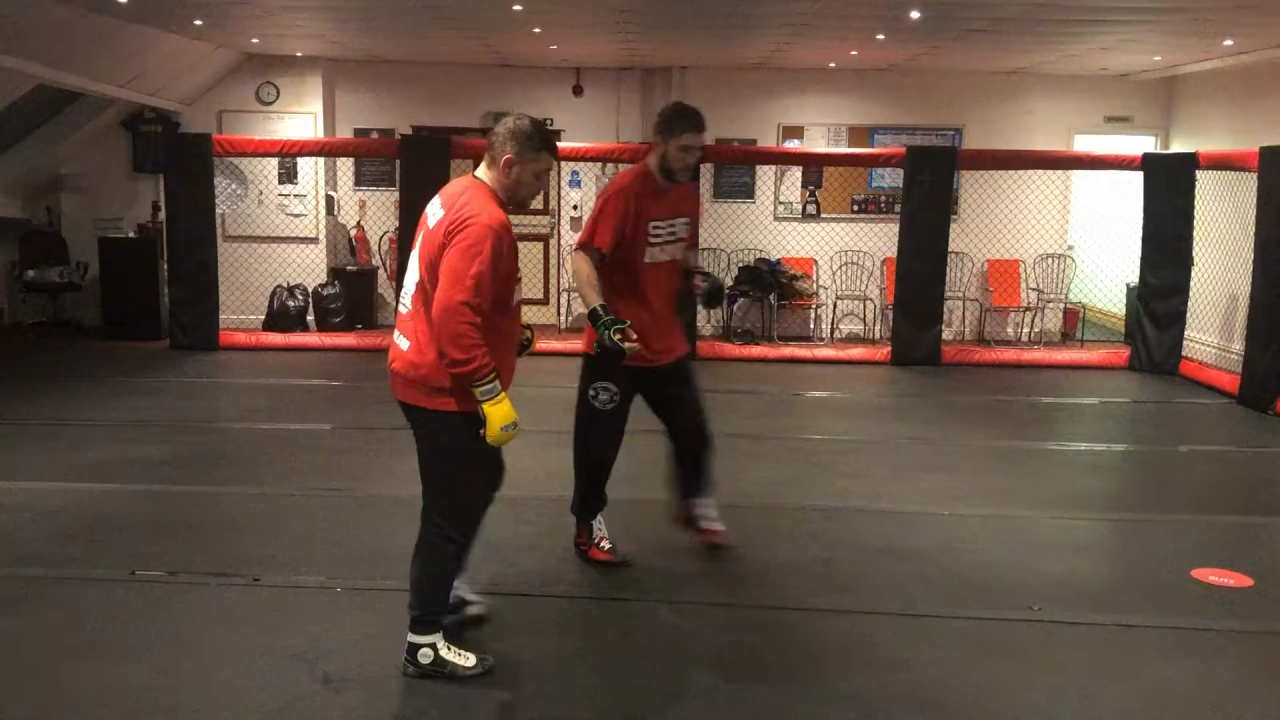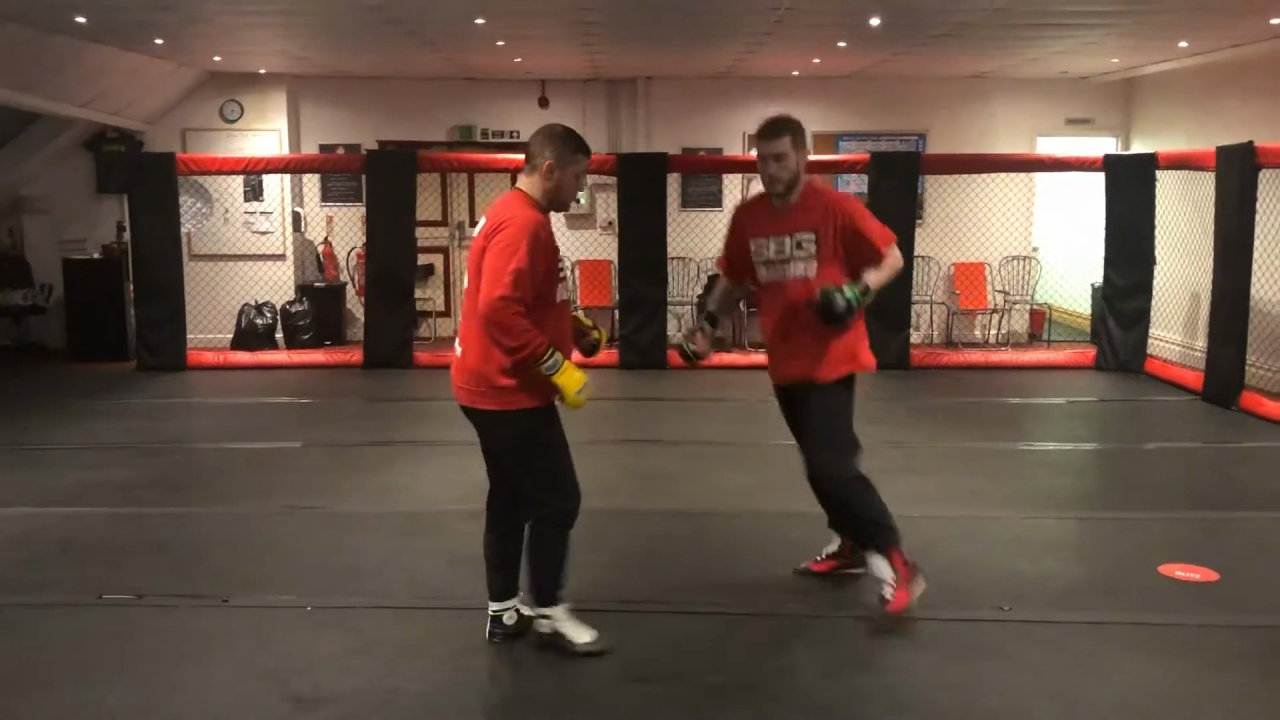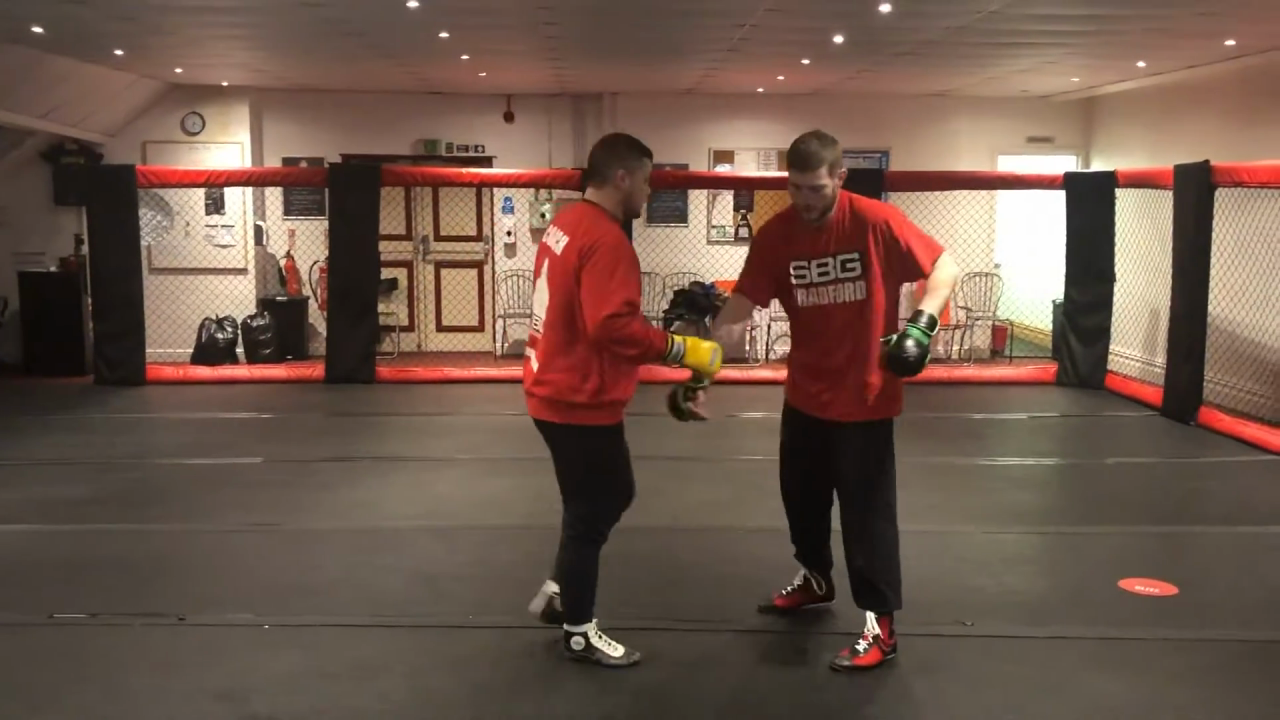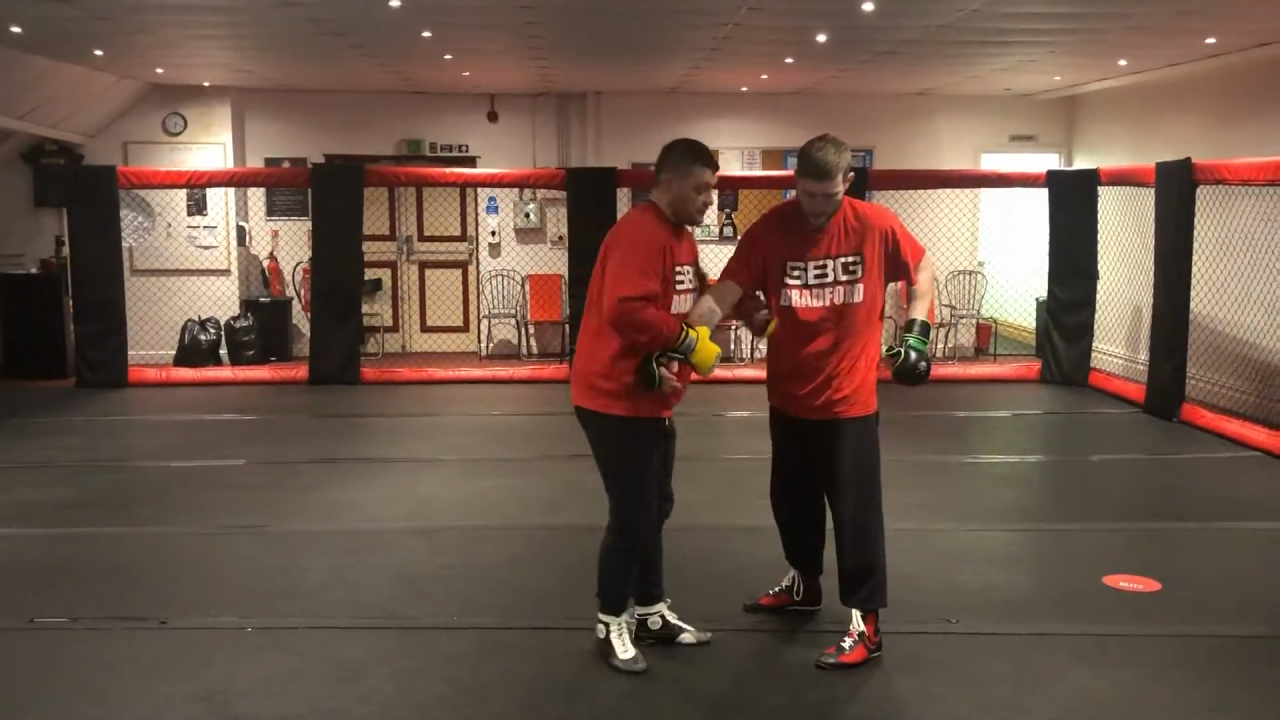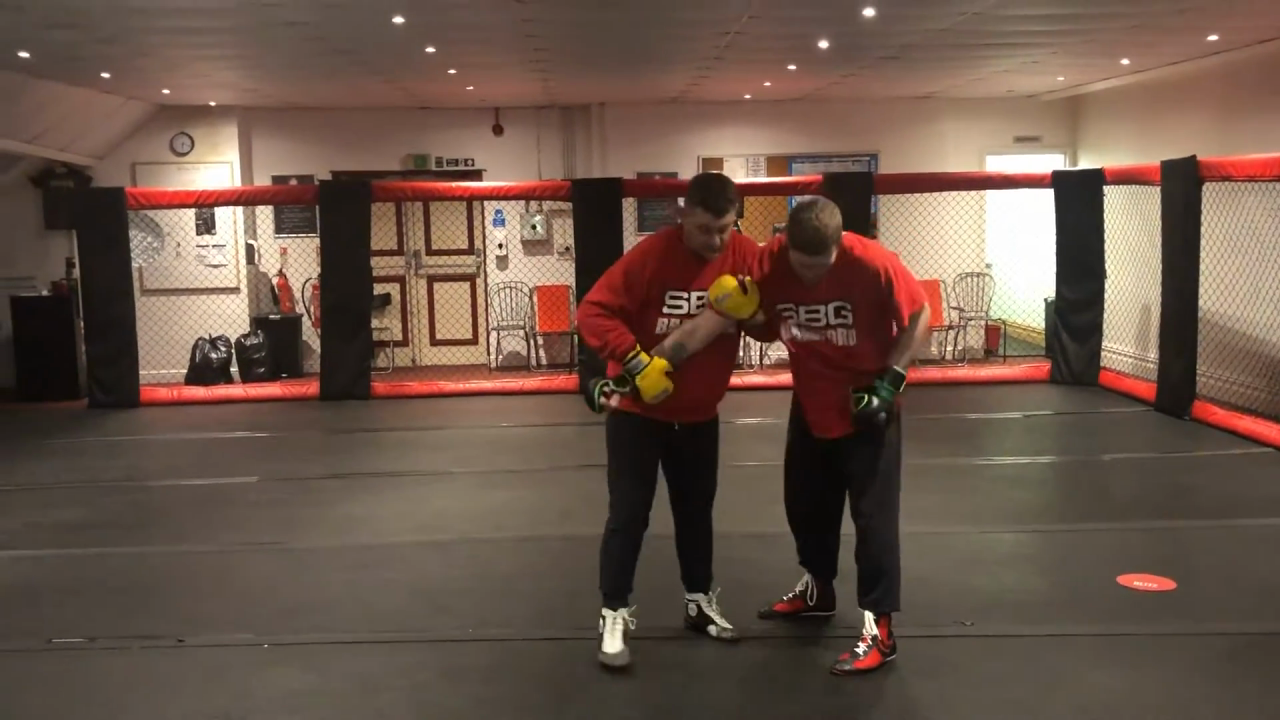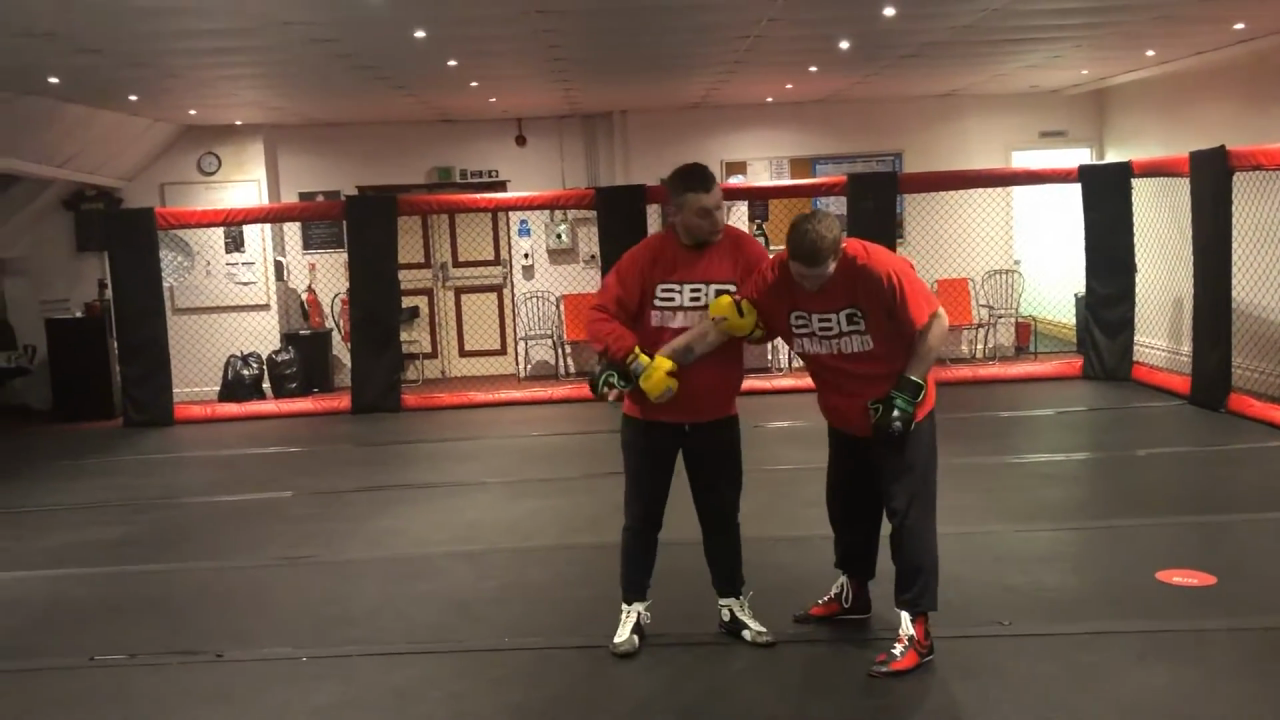
dt=0.7s
person 1, frame 1
left shoulder: (457, 194)
right shoulder: (484, 222)
right elbow: (456, 318)
left wrist: (509, 328)
right wrist: (493, 396)
left hip: (428, 374)
right hip: (445, 389)
left knee: (482, 480)
right knee: (453, 510)
left ankle: (441, 587)
right ankle: (424, 644)
person 1, frame 2
left shoulder: (515, 214)
right shoulder: (523, 224)
right elbow: (502, 310)
left wrist: (576, 327)
right wrist: (559, 368)
left hip: (493, 387)
right hip: (509, 392)
left knee: (510, 498)
right knee: (557, 501)
left ankle: (504, 610)
right ankle: (548, 613)
person 1, frame 3
left shoulder: (565, 222)
right shoulder: (606, 240)
right elbow: (613, 326)
right wrist: (684, 350)
left hip: (559, 390)
right hip: (581, 403)
left knee: (608, 498)
right knee: (589, 514)
left ankle: (560, 594)
right ankle: (577, 631)
person 1, frame 4
left shoulder: (678, 233)
right shoulder: (639, 235)
left elbow: (692, 293)
right elbow: (626, 310)
right wrist: (691, 342)
left hip: (655, 400)
right hip: (617, 401)
left knee: (655, 510)
right knee: (632, 518)
left ankle: (651, 614)
right ankle: (610, 623)
person 1, frame 5
left shoulder: (745, 254)
right shoulder: (651, 256)
right elbow: (594, 312)
right wrist: (639, 364)
left hip: (698, 414)
right hip: (638, 408)
left knee: (696, 512)
right knee: (628, 515)
left ankle: (699, 602)
right ankle: (614, 616)
person 1, frame 6
left shoulder: (743, 251)
right shoulder: (645, 257)
right elbow: (599, 317)
right wrist: (639, 364)
left hip: (716, 415)
right hip: (649, 413)
left knee: (722, 515)
right knee: (642, 517)
left ankle: (733, 606)
right ankle: (634, 609)
person 2, frame 1
left shoulder: (687, 192)
right shoulder: (624, 191)
right elbow: (583, 257)
left wrist: (695, 275)
right wrist: (603, 318)
left hip: (667, 343)
right hip: (616, 344)
left knee: (693, 431)
right knee: (599, 441)
left ankle: (696, 506)
right ankle: (589, 525)
person 2, frame 2
left shoulder: (836, 206)
right shoulder: (747, 216)
left elbow: (892, 255)
right elbow: (731, 279)
left wrist: (856, 292)
right wrist: (708, 323)
left hip: (831, 359)
right hip: (786, 364)
left knee: (832, 462)
right knee: (821, 461)
left ankle: (893, 563)
right ankle: (852, 543)
person 2, frame 3
left shoulder: (877, 221)
right shoulder: (775, 234)
left elbow: (944, 266)
right elbow: (739, 307)
left wrist: (920, 326)
left hip: (865, 399)
right hip: (804, 397)
left knee: (867, 511)
right knee: (800, 499)
left ankle: (880, 624)
right ankle: (816, 580)
person 2, frame 4
left shoulder: (878, 225)
right shoulder: (769, 230)
left elbow: (922, 272)
right elbow: (721, 296)
left wrist: (916, 332)
left hip: (850, 399)
right hip: (788, 396)
left knee: (855, 507)
right knee: (791, 497)
left ankle: (866, 623)
right ankle: (803, 581)
person 2, frame 5
left shoulder: (874, 264)
right shoulder: (767, 265)
left elbow: (919, 318)
right elbow: (712, 320)
left wrist: (890, 381)
left hip: (867, 407)
right hip: (810, 406)
left knee: (873, 513)
right knee: (804, 502)
left ankle: (879, 628)
right ankle: (817, 588)
person 2, frame 6
left shoulder: (881, 270)
right shoulder: (774, 278)
left elbow: (936, 324)
right elbow: (716, 328)
left wrist: (906, 392)
left hip: (901, 410)
right hip: (844, 414)
left knee: (909, 511)
right knee: (847, 506)
left ankle: (916, 628)
right ankle: (852, 592)
